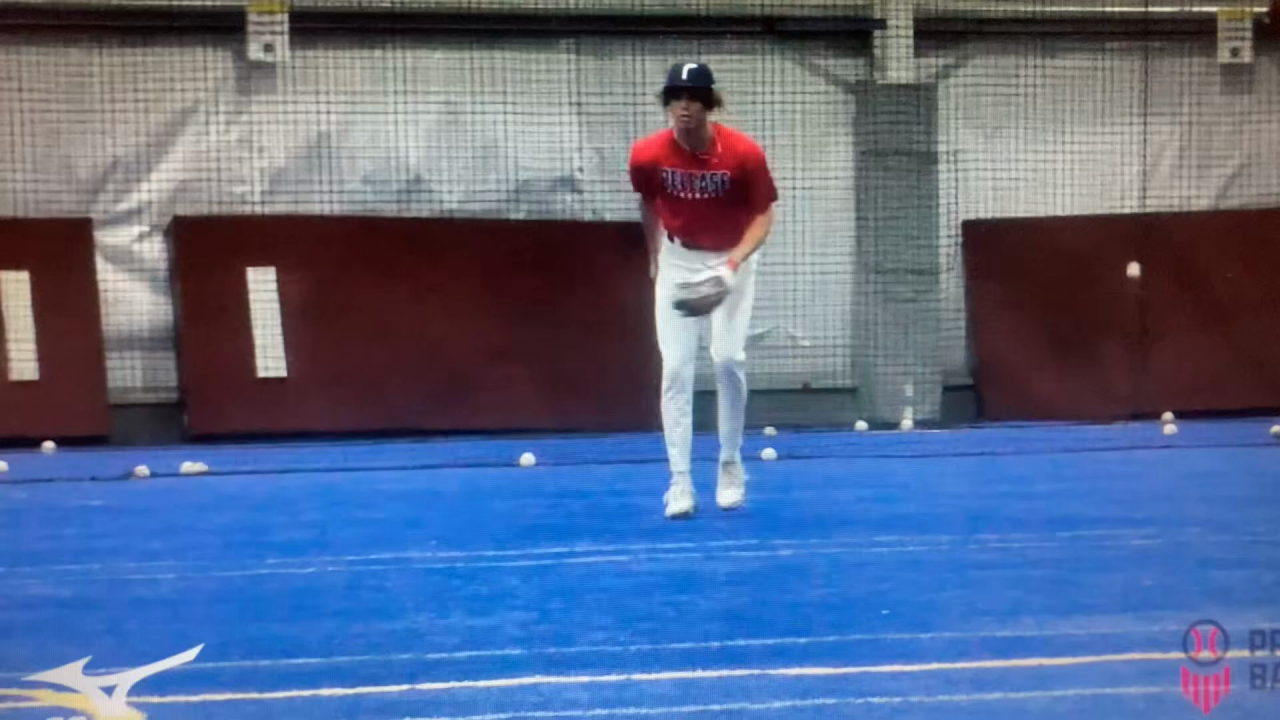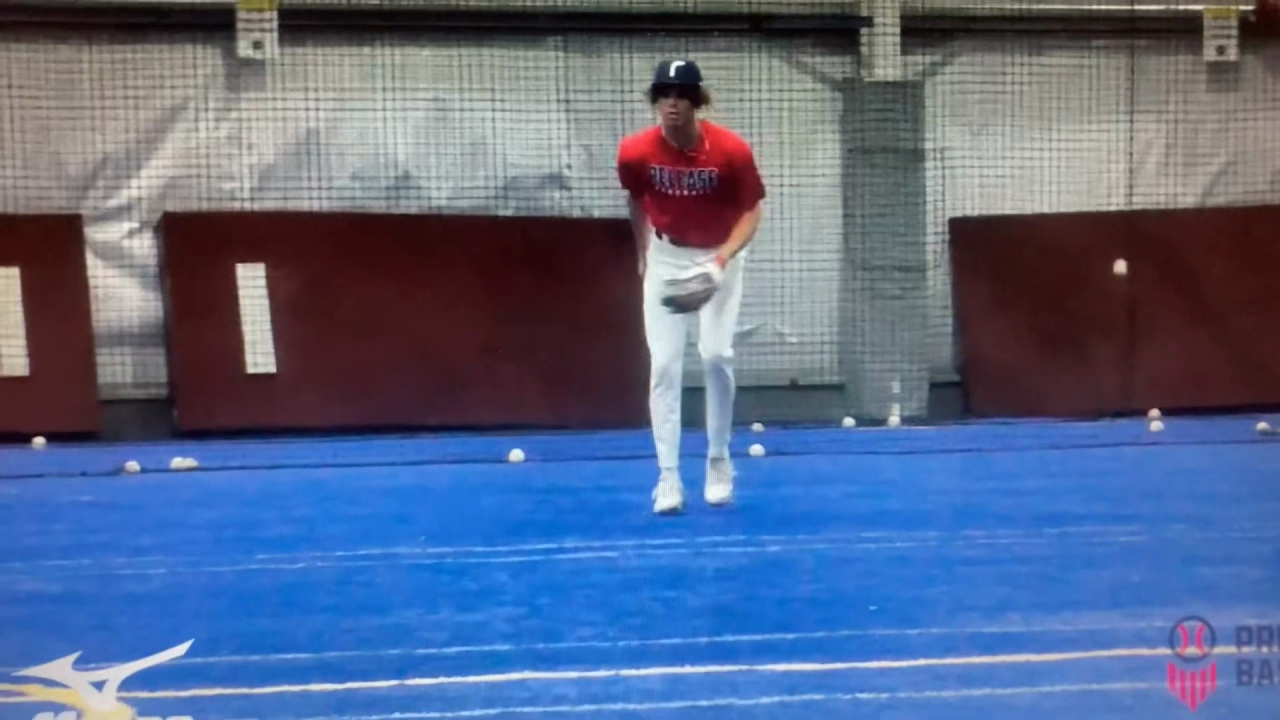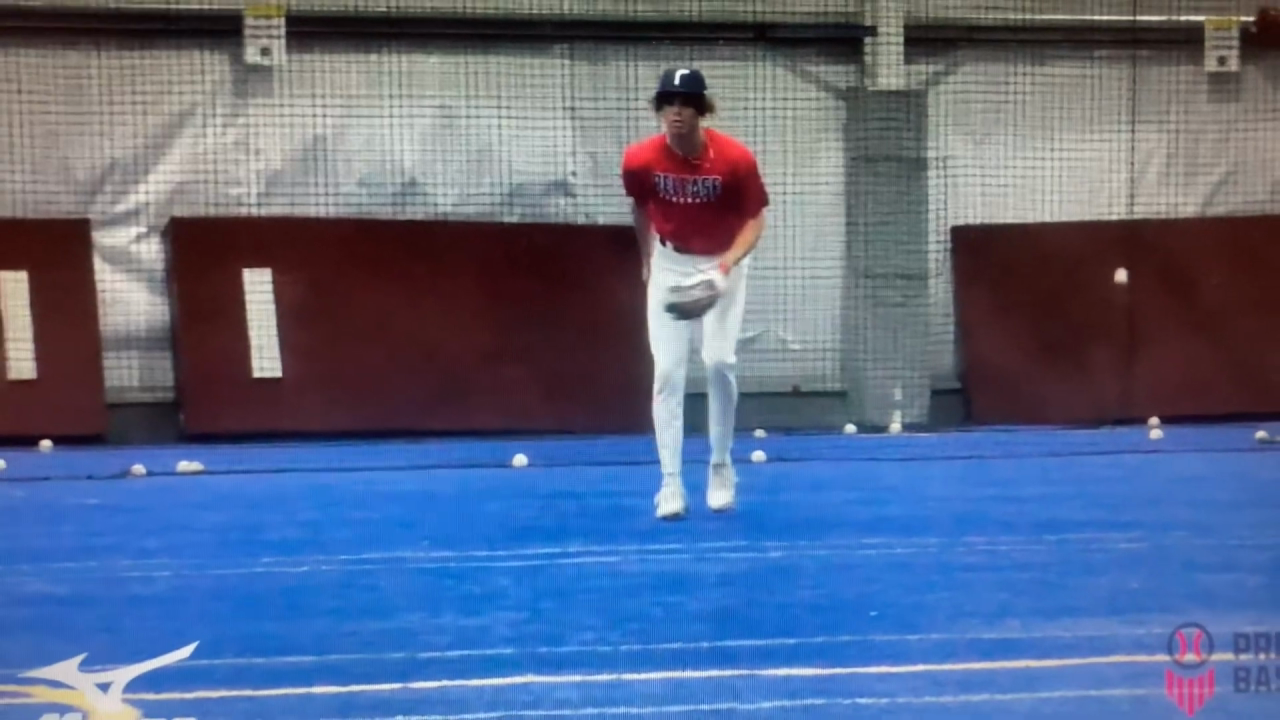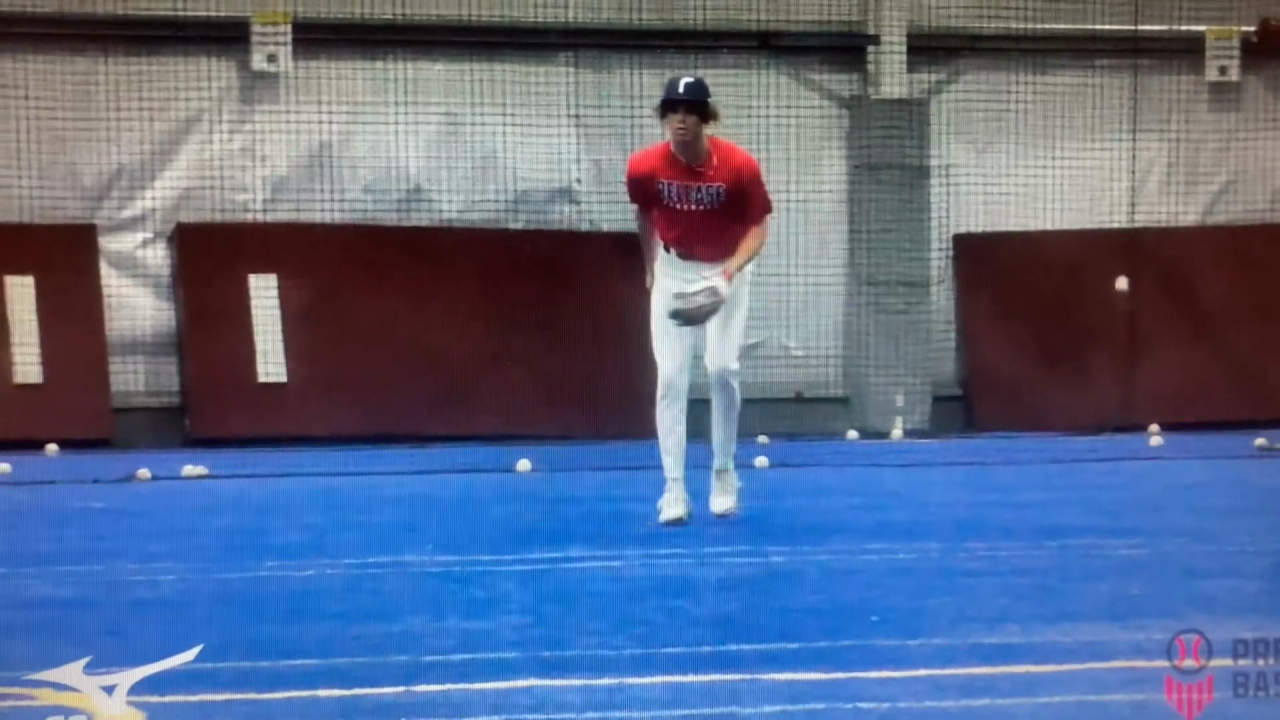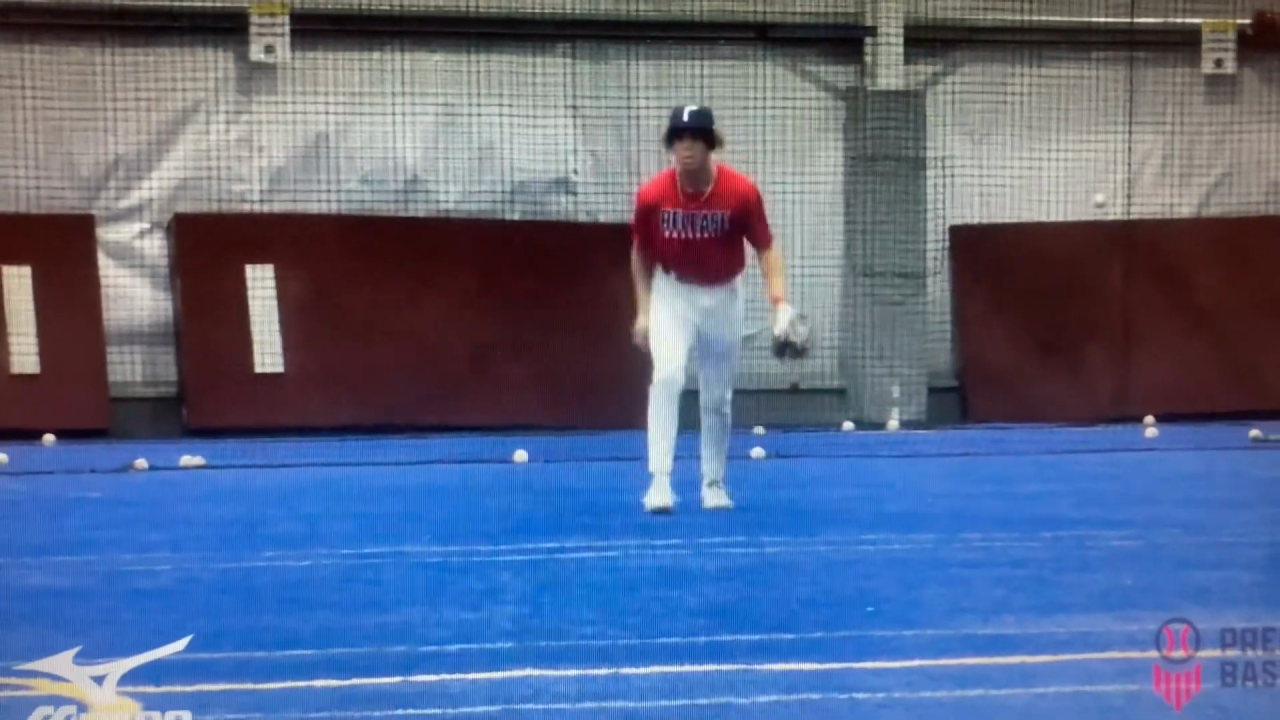
dt=0.3s
person 1, frame 1
left shoulder: (745, 152)
right shoulder: (647, 154)
left elbow: (763, 215)
left wrist: (733, 264)
right wrist: (656, 258)
left hip: (732, 261)
right hip: (677, 261)
left knee: (728, 360)
right knee: (676, 368)
left ankle: (731, 466)
right ankle: (680, 481)
person 1, frame 2
left shoulder: (732, 150)
right shoulder: (635, 151)
left elbow: (751, 212)
left wrist: (721, 261)
right wrist: (643, 255)
left hip: (720, 257)
right hip: (665, 258)
left knee: (716, 356)
right knee: (664, 365)
left ankle: (719, 462)
right ankle: (669, 477)
person 1, frame 3
left shoulder: (736, 158)
right shoulder: (639, 159)
left elbow: (754, 221)
left wrist: (724, 268)
right wrist: (647, 262)
left hip: (724, 264)
right hip: (669, 265)
left knee: (719, 362)
right knee: (667, 372)
left ankle: (721, 468)
right ankle: (671, 483)
person 1, frame 4
left shoulder: (740, 165)
right shoulder: (644, 165)
left elbow: (758, 228)
left wrist: (727, 274)
right wrist: (651, 268)
left hip: (727, 271)
right hip: (673, 272)
left knee: (722, 370)
right knee: (671, 379)
left ankle: (723, 473)
right ankle: (674, 489)
person 1, frame 5
left shoulder: (742, 191)
right shoulder: (651, 194)
left elbow: (764, 247)
right elbow: (640, 252)
left wrist: (778, 299)
right wrist: (643, 310)
left hip: (722, 297)
right hip: (671, 294)
left knee: (716, 399)
right knee: (667, 376)
left ankle: (714, 482)
right ankle: (660, 484)
